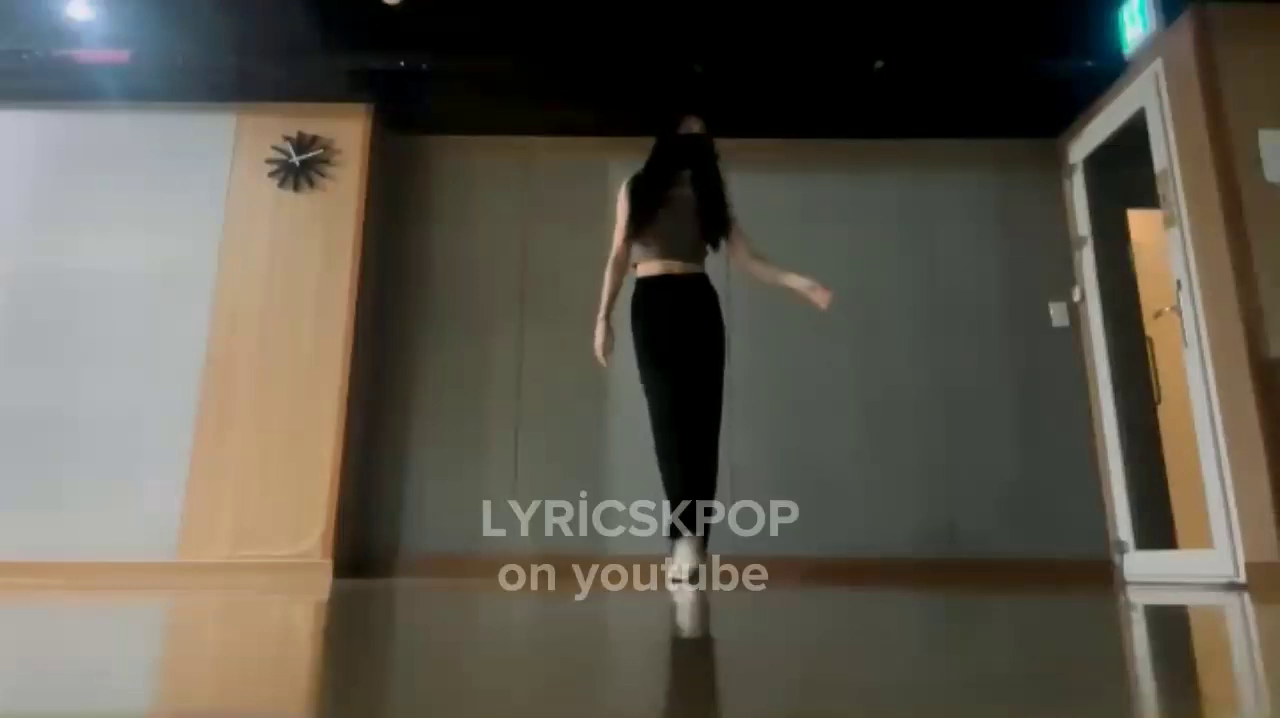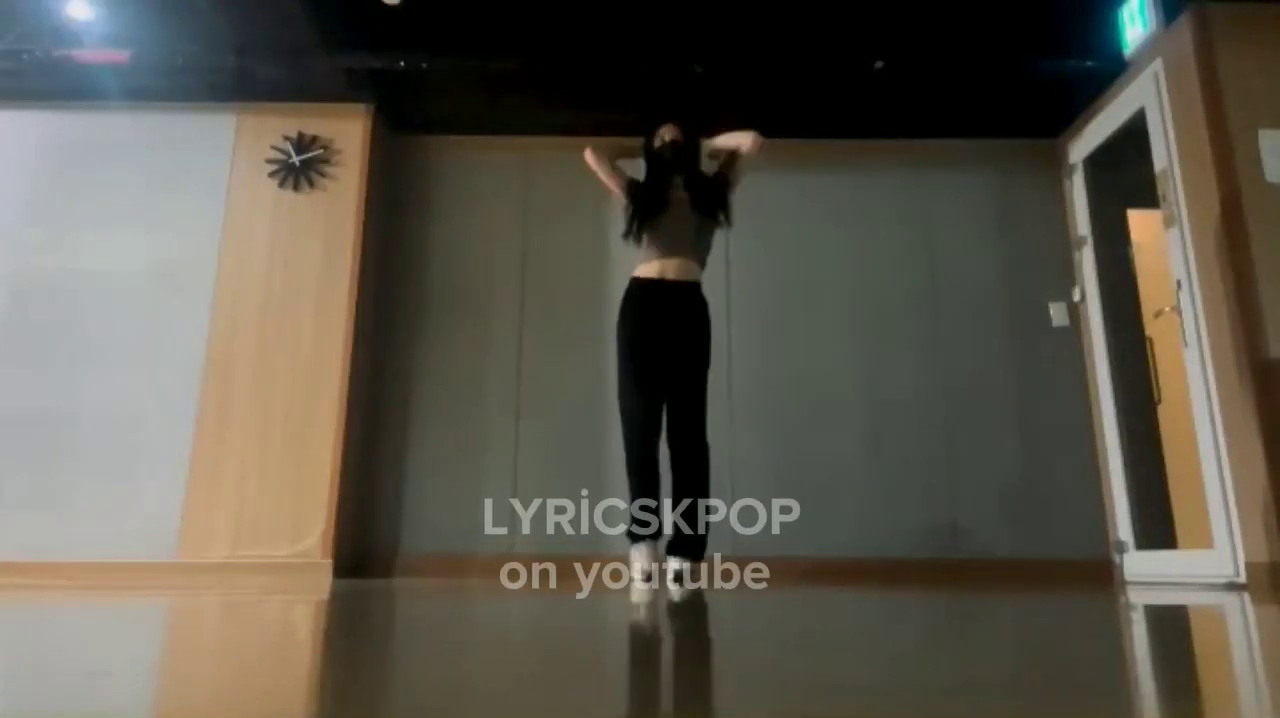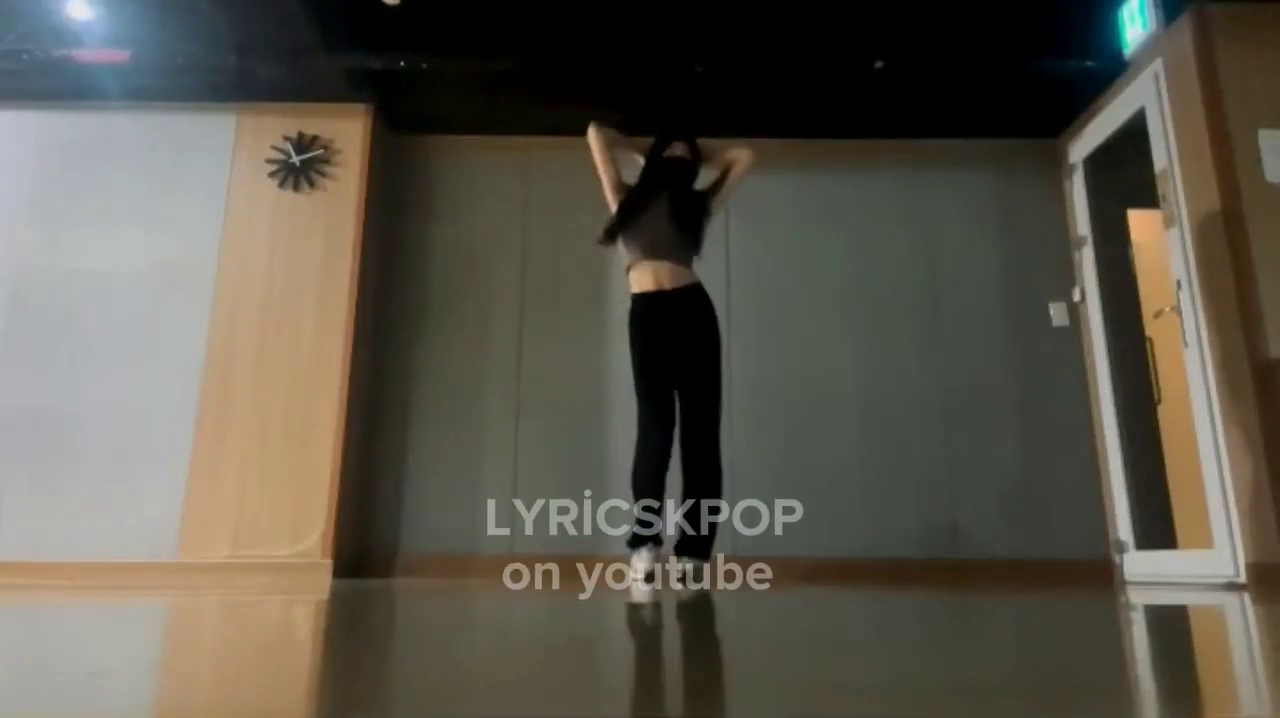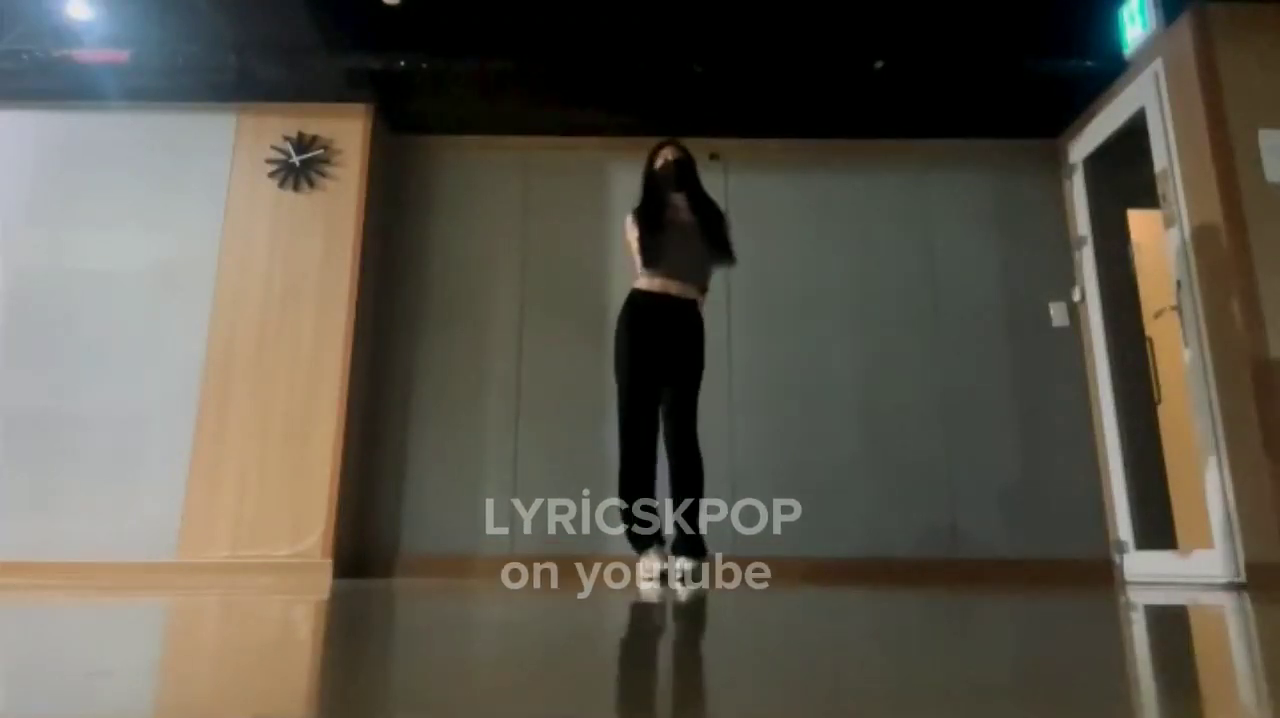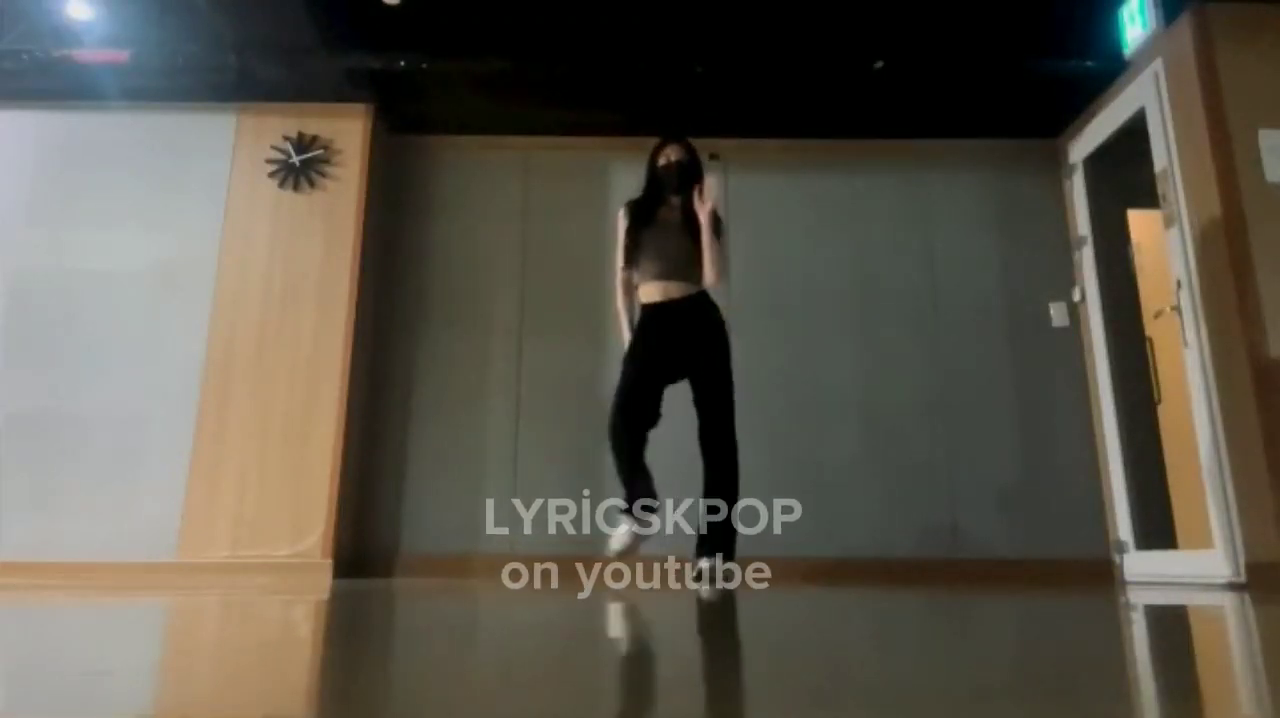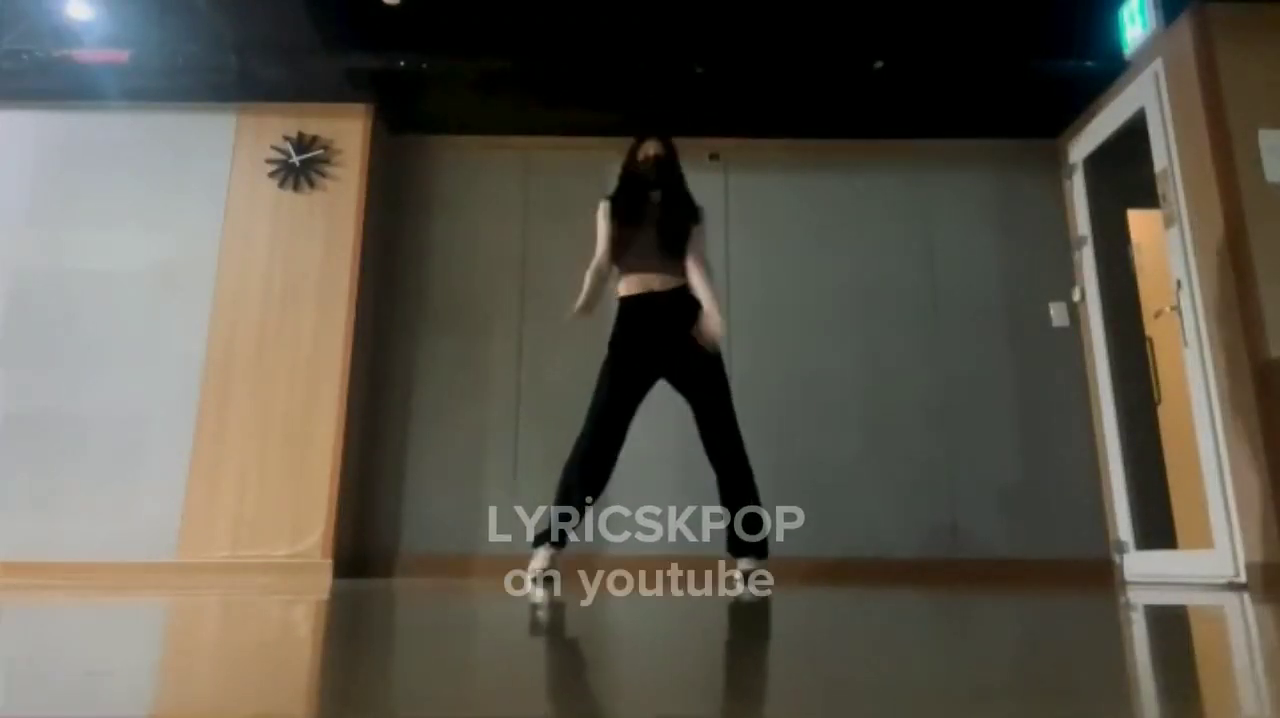
dt=0.7s
person 1, frame 1
left shoulder: (710, 198)
right shoulder: (636, 189)
left elbow: (745, 256)
right elbow: (618, 256)
left wrist: (797, 282)
right wrist: (603, 317)
left hip: (700, 304)
right hip: (652, 302)
left knee: (701, 421)
right knee: (670, 414)
left ankle: (688, 542)
right ankle: (685, 537)
person 1, frame 2
left shoulder: (711, 192)
right shoulder: (639, 194)
left elbow: (750, 142)
right elbow: (592, 153)
left wrist: (707, 145)
right wrist: (642, 151)
left hip: (689, 308)
right hip: (642, 303)
left knee: (687, 427)
right knee: (640, 421)
left ankle: (683, 552)
right ankle: (642, 544)
person 1, frame 3
left shoulder: (697, 205)
right shoulder: (626, 200)
left elbow: (743, 158)
right elbow: (596, 135)
left wrist: (701, 160)
right wrist: (640, 151)
left hip: (693, 310)
right hip: (648, 314)
left knee: (700, 431)
right knee: (655, 427)
left ankle: (691, 553)
right ankle: (644, 546)
person 1, frame 4
left shoulder: (711, 220)
right shoulder: (639, 219)
right elbow: (642, 273)
left hip: (686, 325)
right hip: (641, 318)
left knee: (680, 434)
right knee: (637, 430)
left ankle: (687, 551)
right ankle: (649, 546)
person 1, frame 5
left shoulder: (705, 216)
right shoulder: (632, 214)
left elbow: (714, 275)
right elbow: (624, 281)
left wrist: (705, 220)
right wrist: (628, 336)
left hip: (701, 324)
right hip: (654, 325)
left knee: (718, 435)
right knee: (625, 423)
left ankle: (713, 551)
right ankle: (639, 510)
person 1, frame 6
left shoulder: (684, 212)
right shoulder: (612, 208)
left elbow: (696, 263)
right elbow: (602, 260)
left wrist: (711, 307)
right wrist: (588, 294)
left hip: (682, 318)
right hip: (632, 323)
left knee: (723, 435)
right knee: (598, 435)
left ankle: (748, 551)
right ankle: (549, 543)
